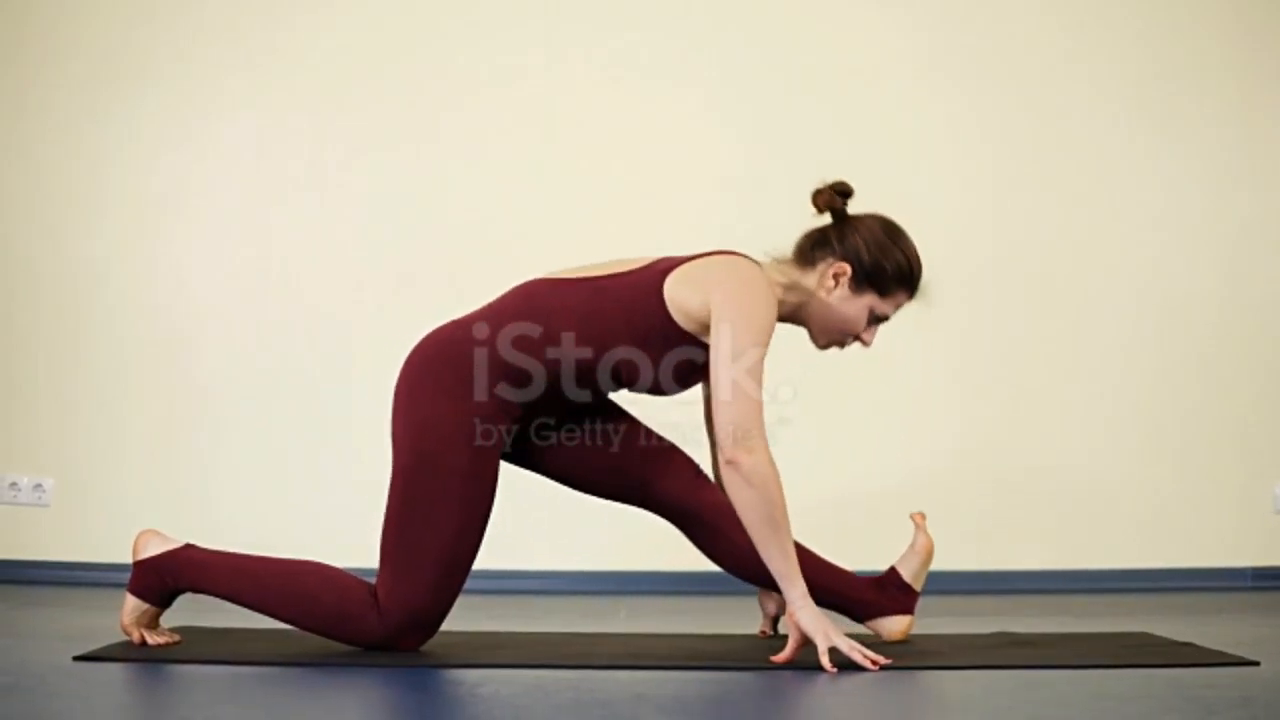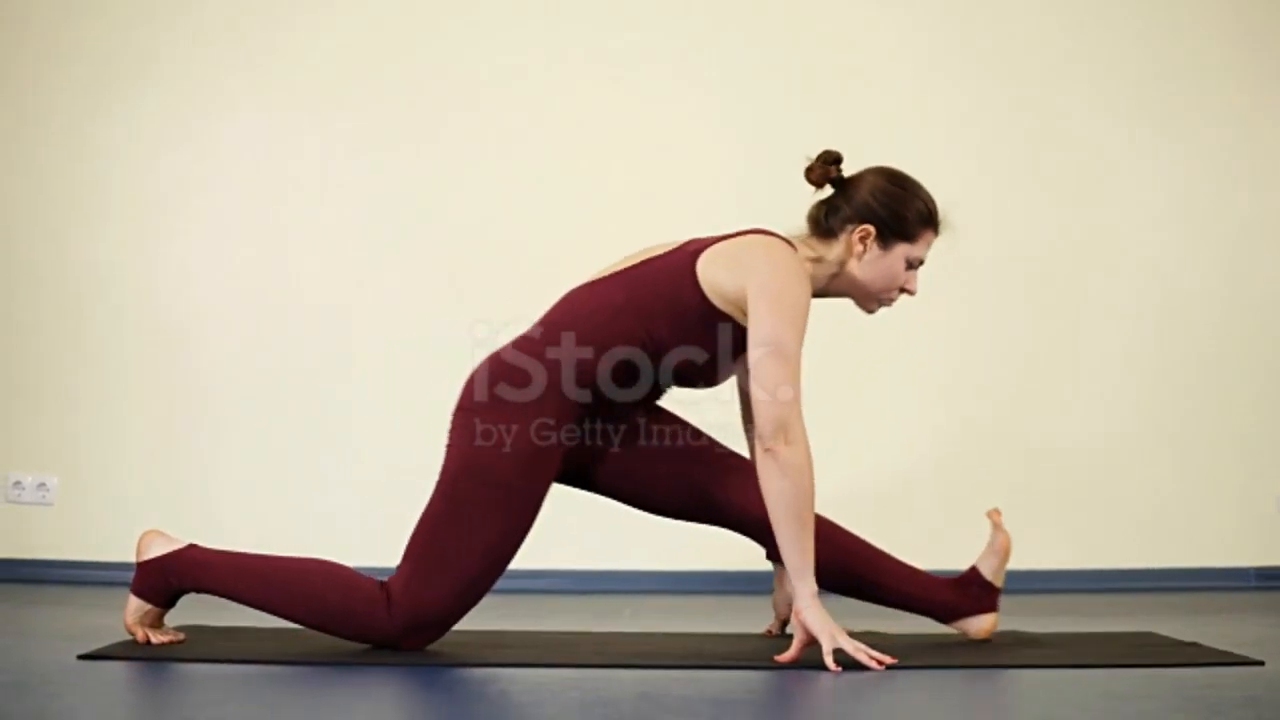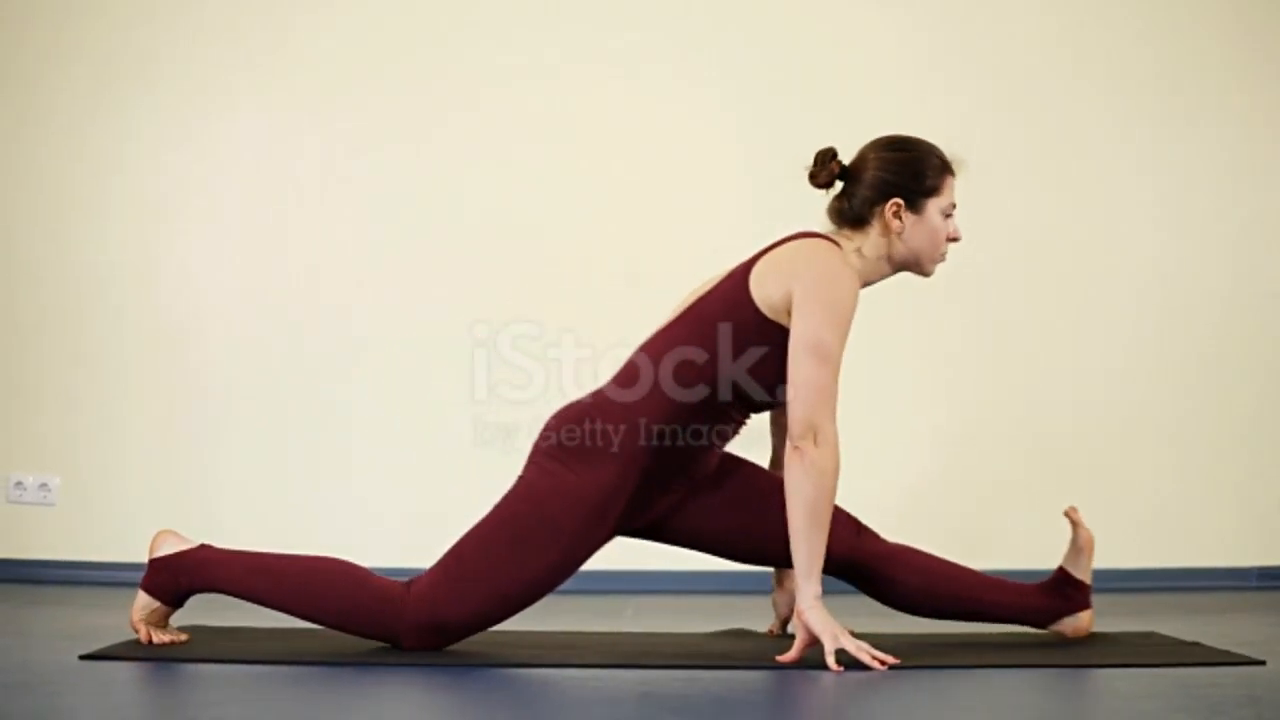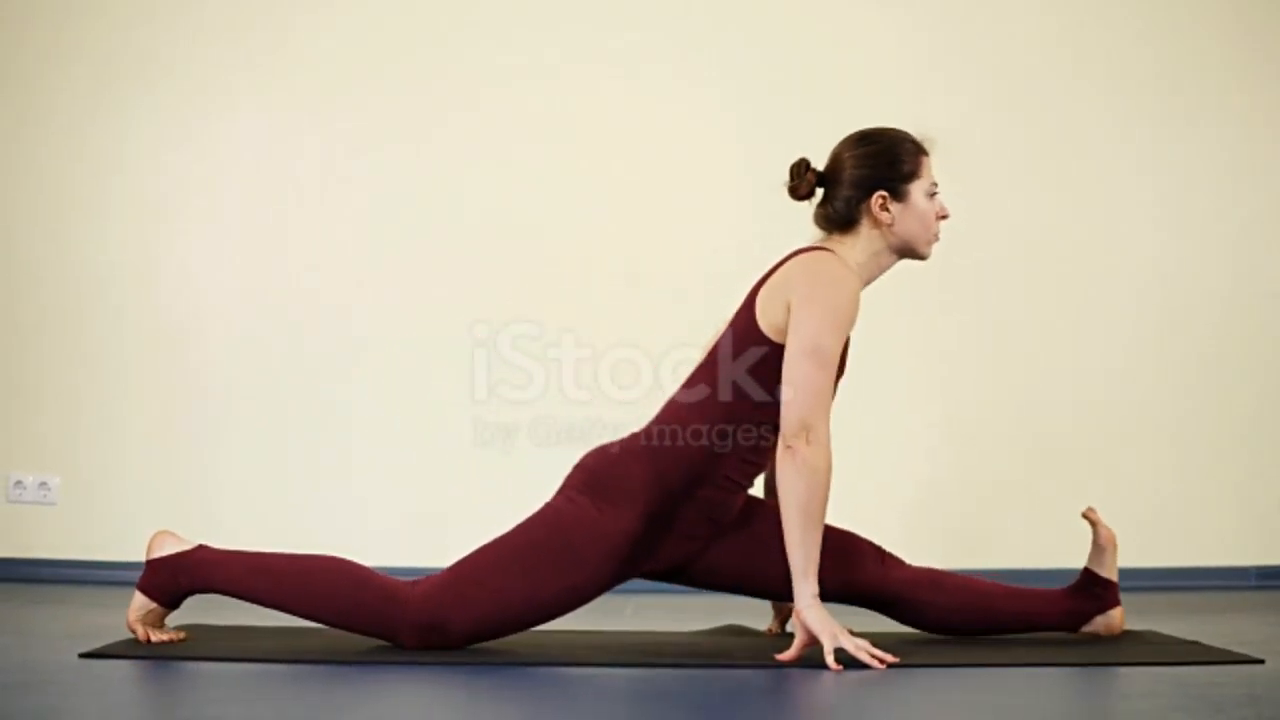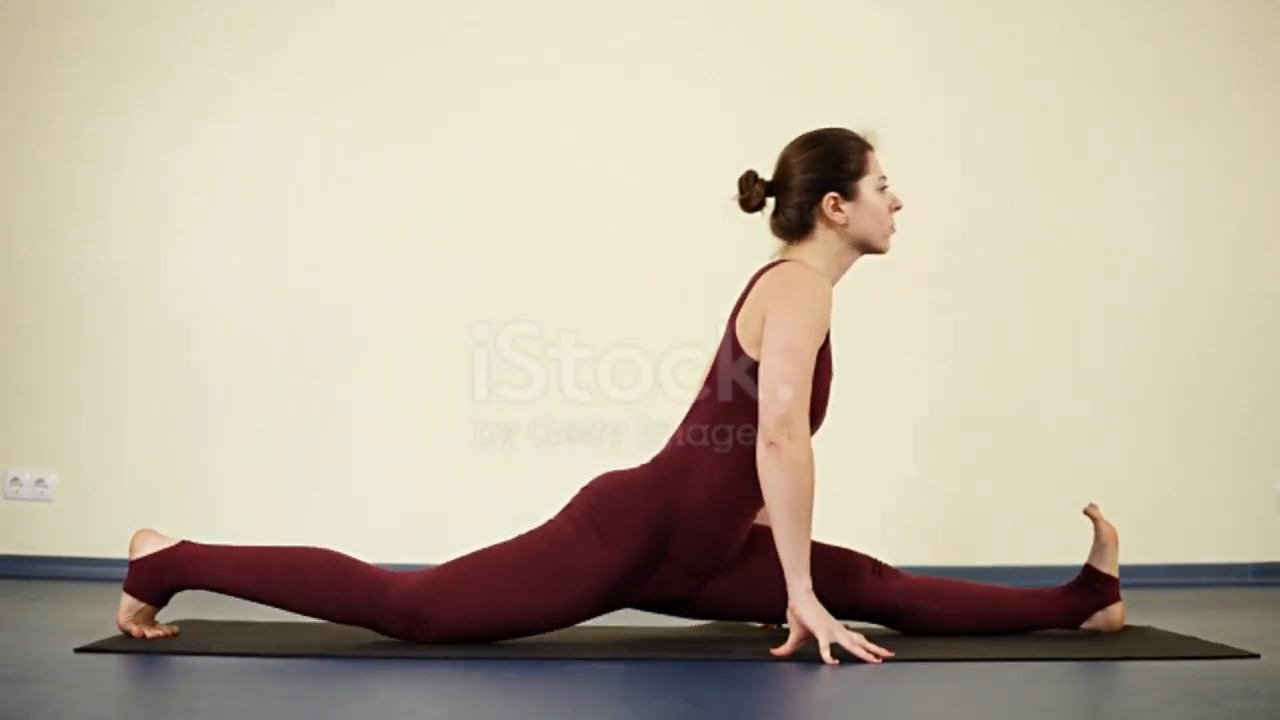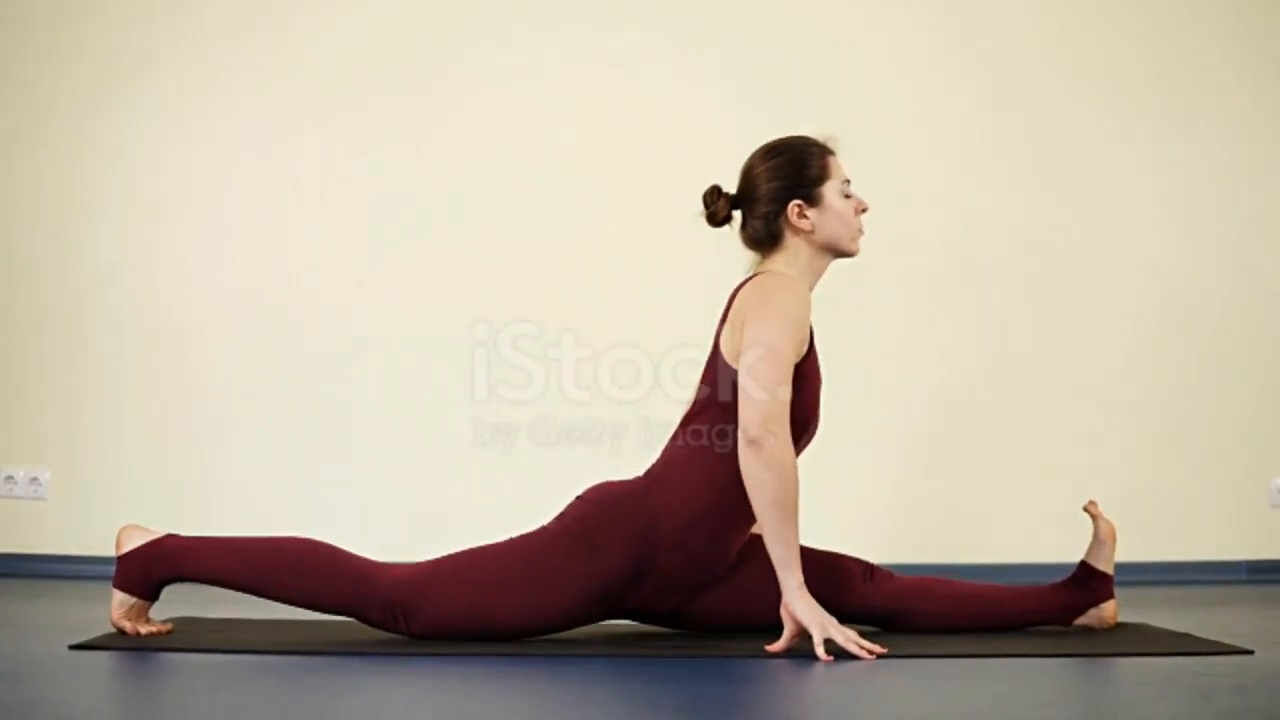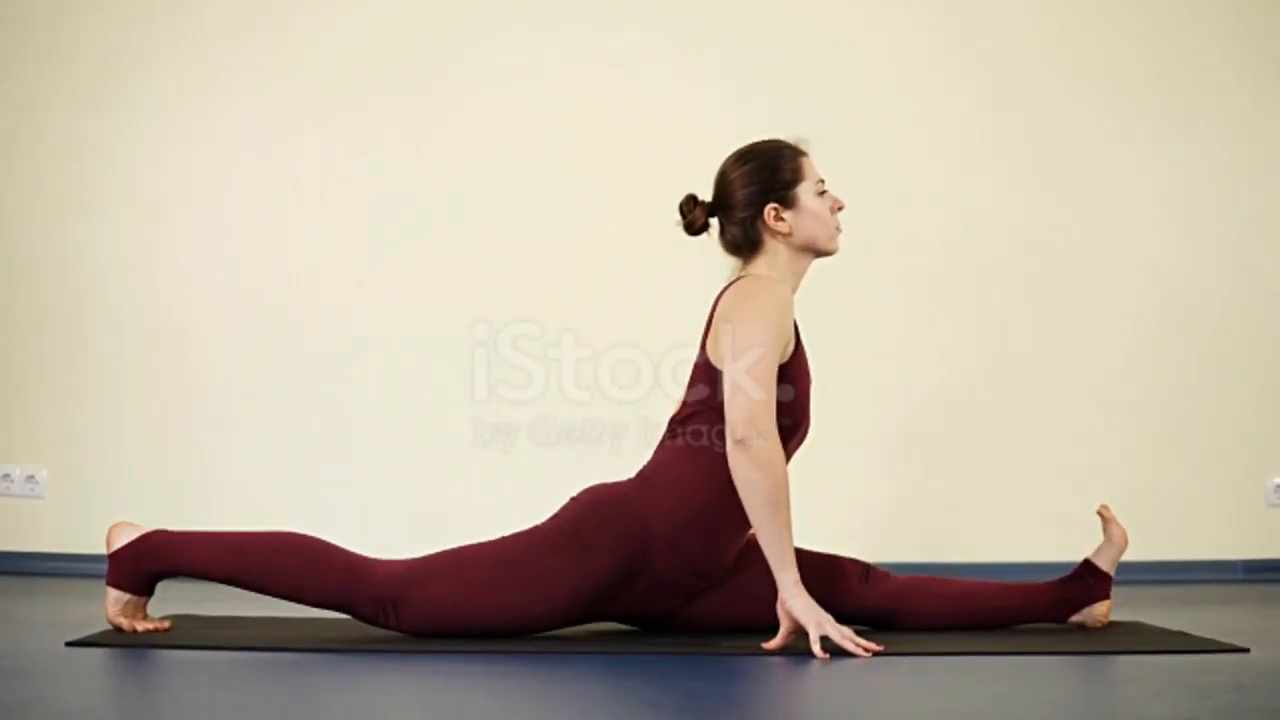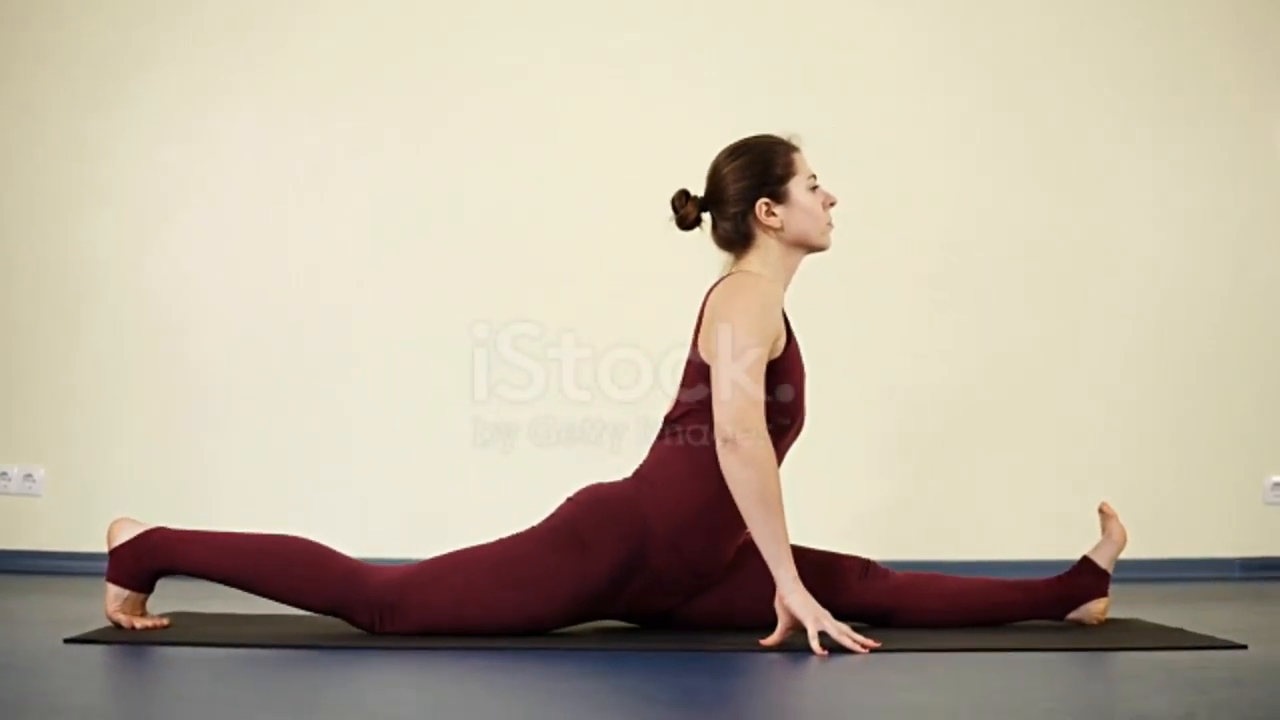
dt=0.3s
person 1, frame 1
left shoulder: (735, 295)
right shoulder: (749, 293)
left elbow: (726, 462)
right elbow: (743, 455)
left wrist: (769, 572)
right wrist: (802, 598)
left hip: (524, 390)
right hip: (461, 389)
left knee: (684, 492)
right knee: (395, 622)
right ankle: (170, 565)
person 1, frame 2
left shoulder: (769, 272)
right shoulder: (779, 272)
left elbow: (762, 444)
right elbow: (781, 440)
left wrist: (791, 565)
right wrist: (810, 598)
left hip: (583, 411)
right hip: (521, 413)
left knee: (749, 499)
right knee: (403, 620)
left ankle: (956, 603)
right ankle: (175, 565)
person 1, frame 3
left shoulder: (815, 266)
right shoulder: (827, 271)
left elbow: (789, 432)
right elbow: (809, 439)
left wrist: (794, 565)
right wrist: (810, 600)
left hip: (663, 463)
right hip: (597, 459)
left knee: (857, 549)
right knee: (418, 620)
right ankle: (185, 565)
person 1, frame 4
left shoulder: (821, 274)
right shoulder: (827, 278)
left elbow: (786, 439)
right elbow: (802, 442)
left wrist: (790, 570)
right wrist: (808, 602)
left hip: (692, 510)
right hip: (625, 502)
left knee: (882, 580)
right knee: (421, 618)
right ankle: (185, 565)
person 1, frame 5
left shoulder: (788, 285)
right shoulder: (800, 287)
right elbow: (780, 438)
left wrist: (785, 577)
right wrist: (801, 597)
left hip: (692, 549)
right hip: (632, 534)
left knee: (887, 595)
right knee: (406, 608)
person 1, frame 6
left shoulder: (770, 294)
right shoulder: (780, 293)
right elbow: (762, 440)
left wrist: (780, 575)
right wrist: (796, 592)
left hip: (683, 564)
right hip: (624, 547)
left knee: (877, 595)
right knee: (392, 599)
person 1, frame 7
left shoulder: (754, 306)
right shoulder: (761, 299)
right elbow: (748, 436)
left wrist: (781, 576)
right wrist: (790, 585)
left hip: (677, 570)
right hip: (619, 546)
left knee: (872, 594)
right knee: (383, 593)
person 1, frame 8
left shoulder: (750, 307)
right shoulder: (750, 295)
right elbow: (737, 434)
left wrist: (778, 572)
right wrist: (788, 581)
left hip: (674, 570)
right hip: (616, 546)
left knee: (869, 590)
right knee: (379, 599)
